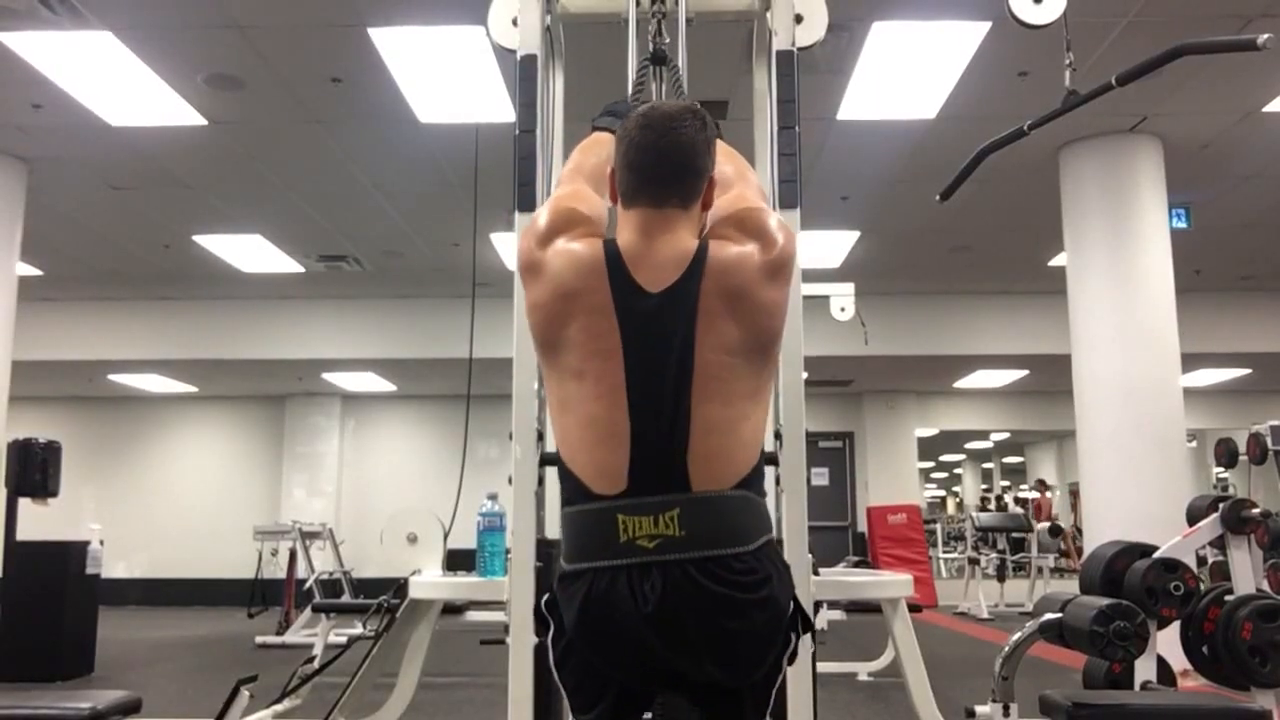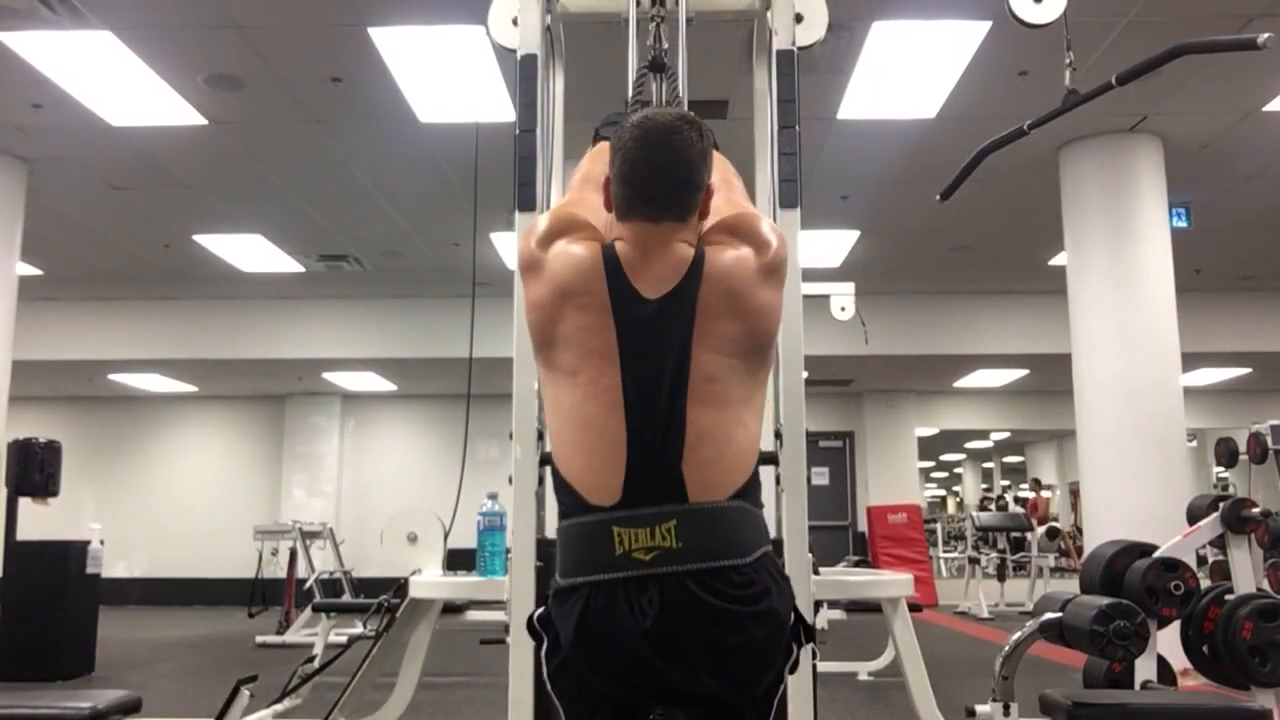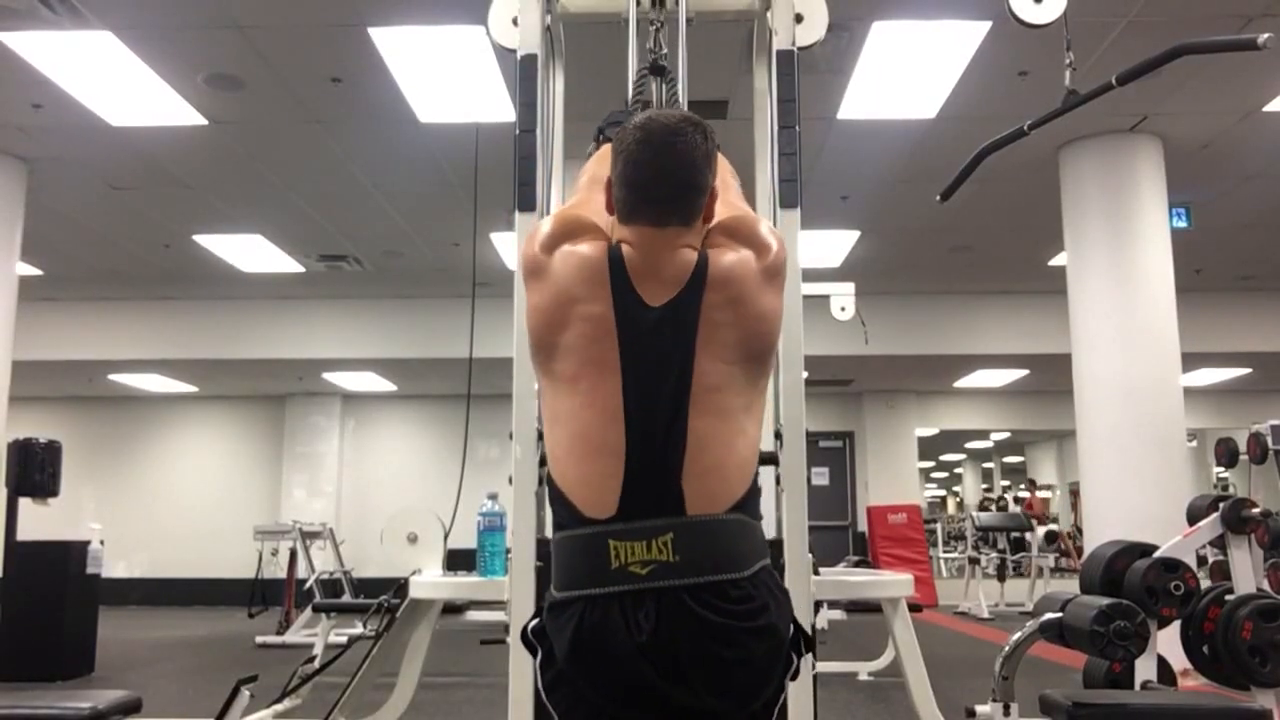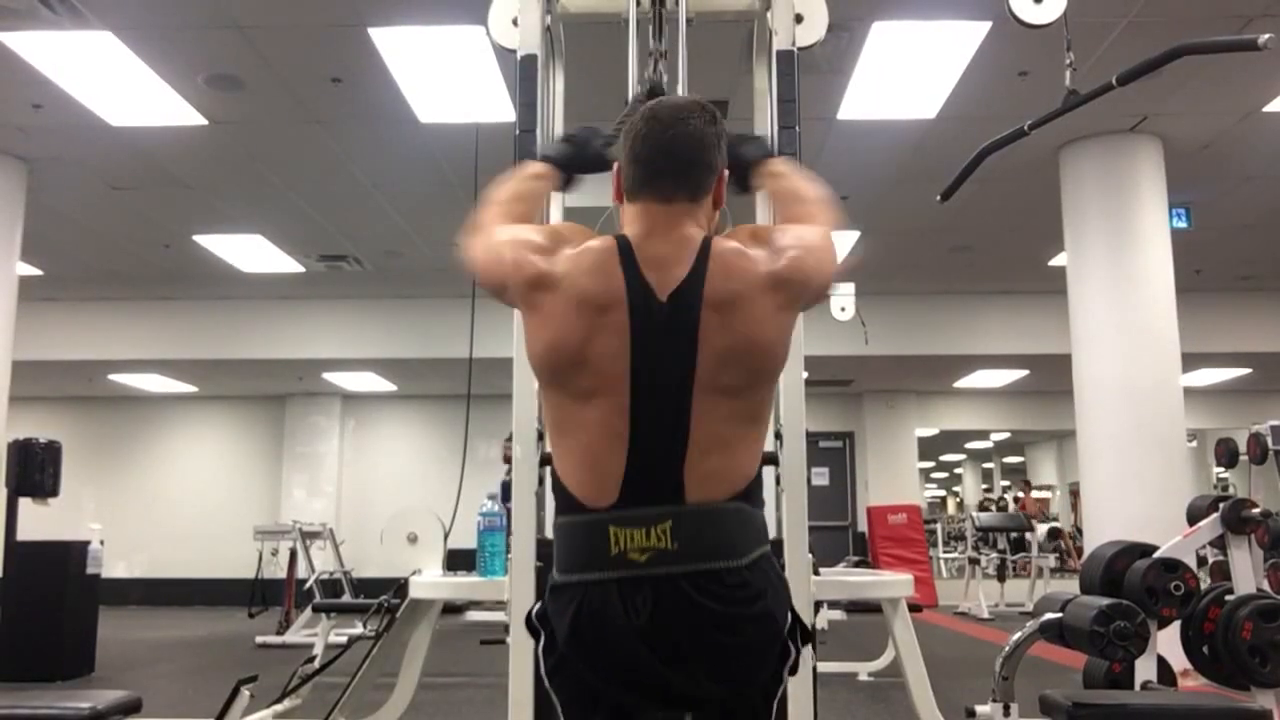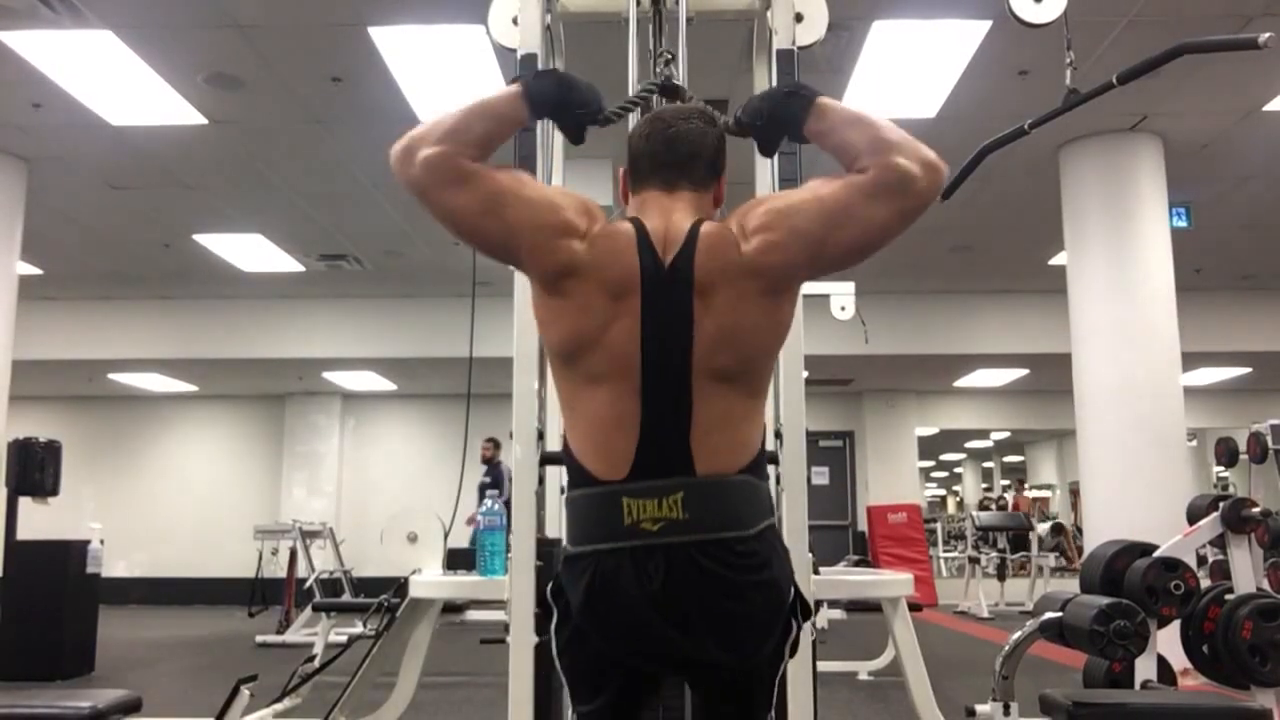
dt=0.2s
person 1, frame 1
left shoulder: (554, 260)
right shoulder: (757, 258)
left elbow: (577, 180)
right elbow: (738, 183)
left wrist: (608, 126)
right wrist: (699, 132)
left hip: (602, 593)
right hip: (733, 587)
person 1, frame 2
left shoulder: (554, 262)
right shoulder: (752, 264)
left elbow: (582, 190)
right elbow: (727, 191)
left wrist: (610, 139)
right wrist: (693, 144)
left hip: (597, 608)
right hip: (734, 600)
person 1, frame 3
left shoulder: (556, 265)
right shoulder: (753, 267)
left elbow: (591, 190)
right elbow: (724, 194)
left wrist: (611, 140)
right wrist: (695, 152)
left hip: (594, 620)
right hip: (732, 615)
person 1, frame 4
left shoulder: (550, 271)
right shoulder: (765, 271)
left elbow: (484, 232)
right elbow: (819, 216)
left wrist: (559, 160)
right wrist: (761, 157)
left hip: (595, 607)
right hip: (731, 602)
person 1, frame 5
left shoulder: (568, 248)
right shoulder: (764, 250)
left elbow: (420, 160)
right elbow: (915, 174)
left wrist: (535, 96)
right wrist: (805, 111)
left hip: (606, 578)
right hip: (738, 574)
